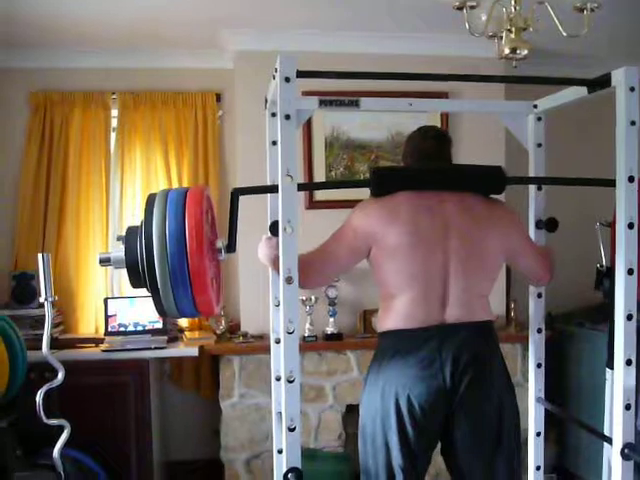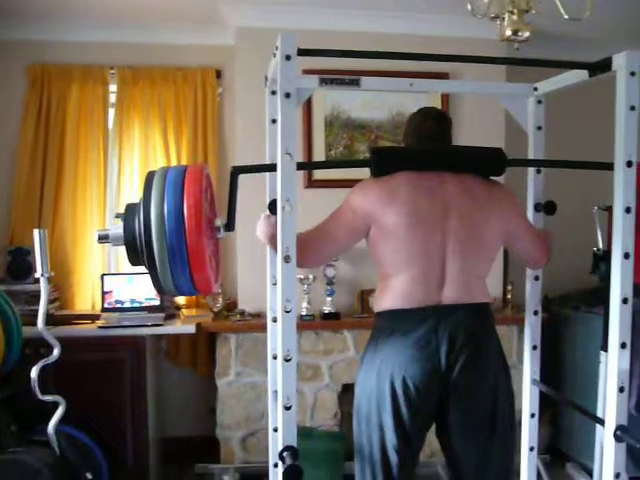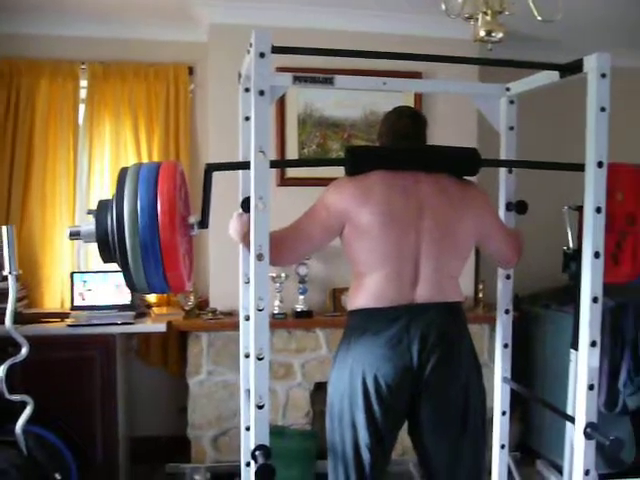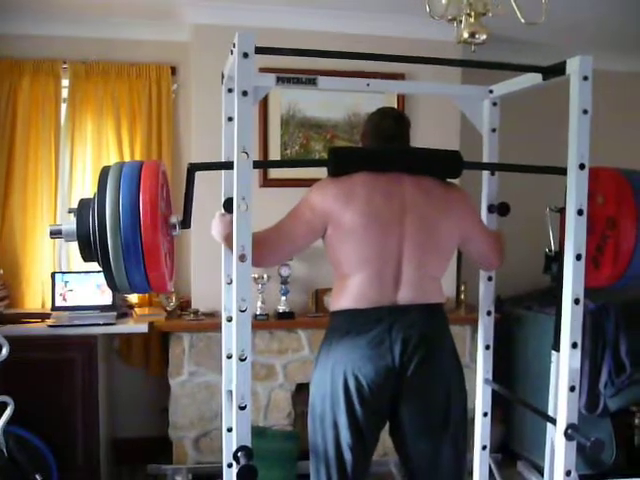
dt=0.4s
person 1, frame 1
left shoulder: (377, 213)
right shoulder: (495, 213)
left elbow: (309, 273)
right elbow: (542, 273)
left wrist: (271, 255)
right wrist: (545, 243)
left hip: (405, 360)
right hip: (479, 355)
person 1, frame 2
left shoulder: (377, 193)
right shoulder: (494, 195)
left elbow: (307, 252)
right elbow: (539, 256)
left wrist: (269, 234)
right wrist: (545, 225)
left hip: (401, 340)
right hip: (474, 337)
person 1, frame 3
left shoulder: (351, 191)
right shoulder: (468, 195)
left elbow: (281, 250)
right elbow: (510, 255)
left wrist: (243, 232)
right wrist: (515, 226)
left hip: (374, 338)
right hip: (447, 336)
person 1, frame 4
left shoulder: (335, 192)
right shoulder: (450, 197)
left elbow: (264, 251)
right elbow: (492, 258)
left wrist: (225, 233)
right wrist: (497, 228)
left hip: (356, 338)
right hip: (429, 337)
